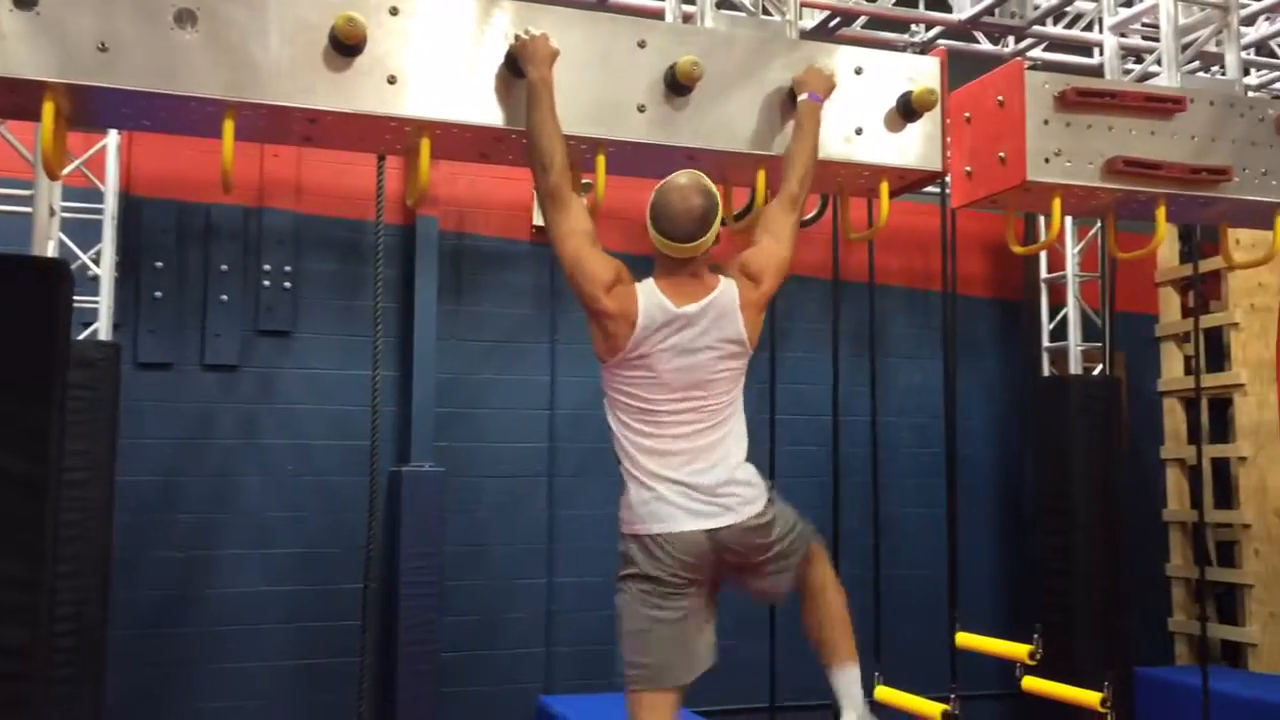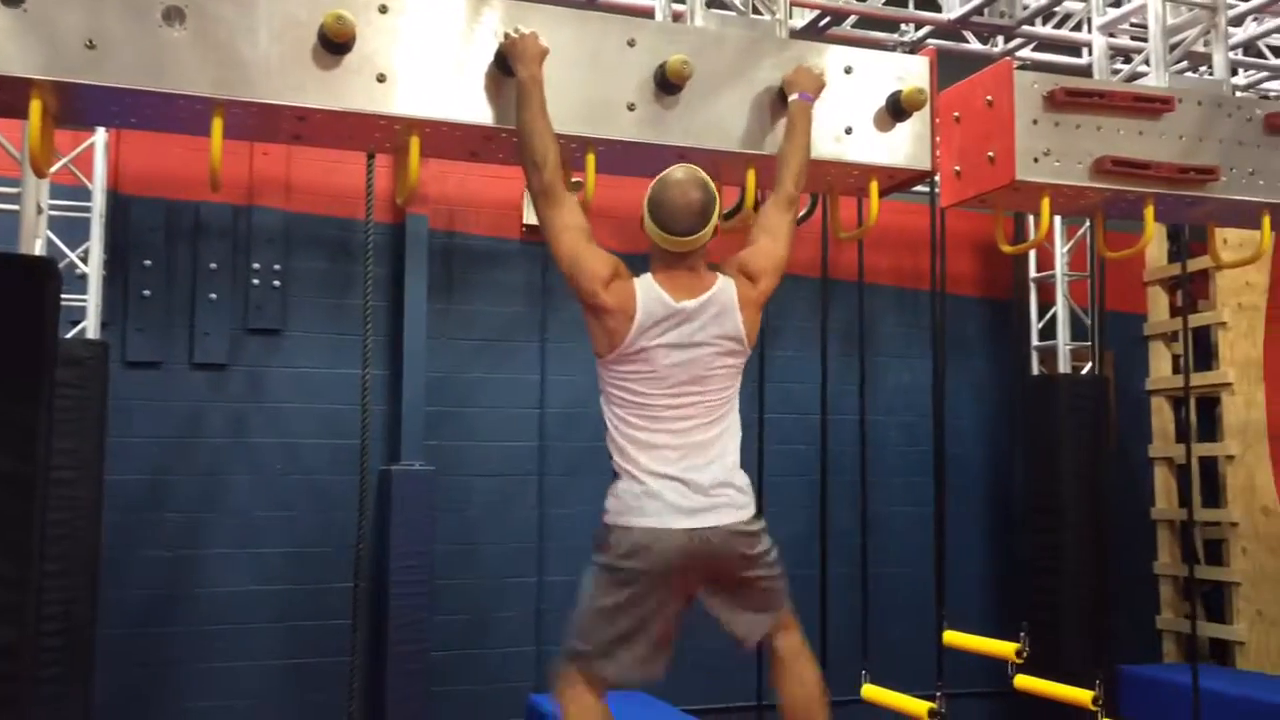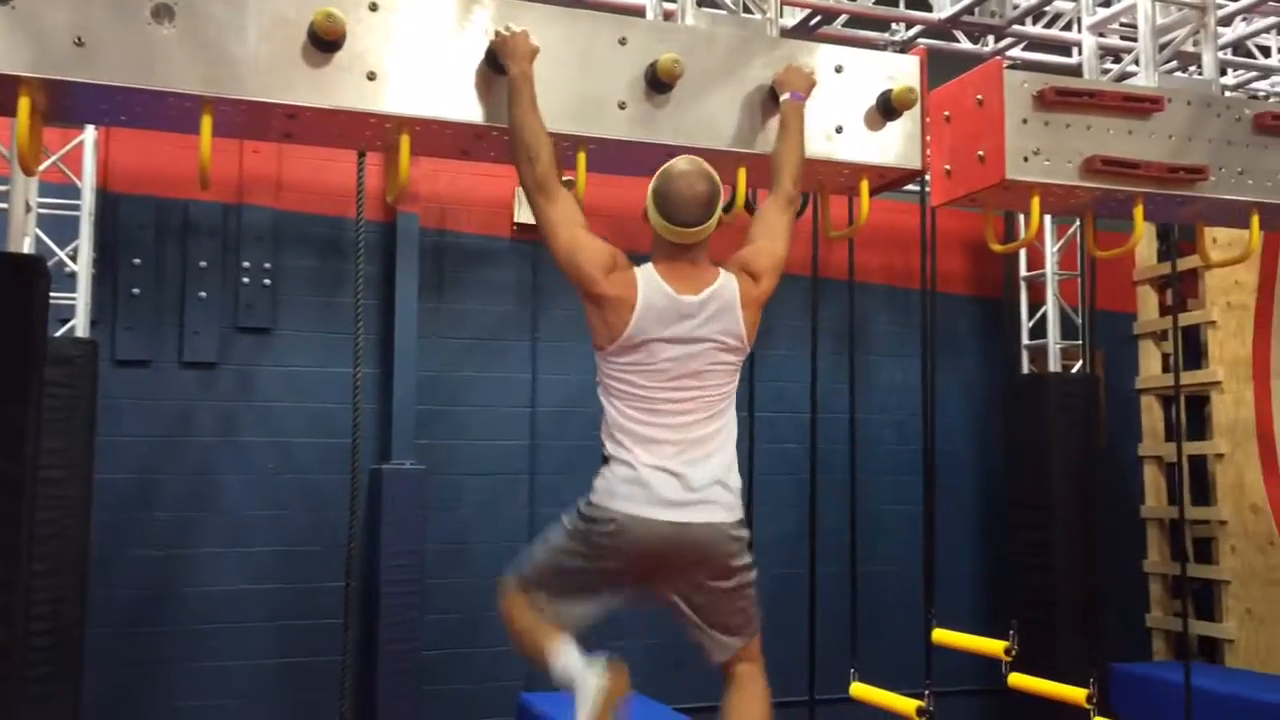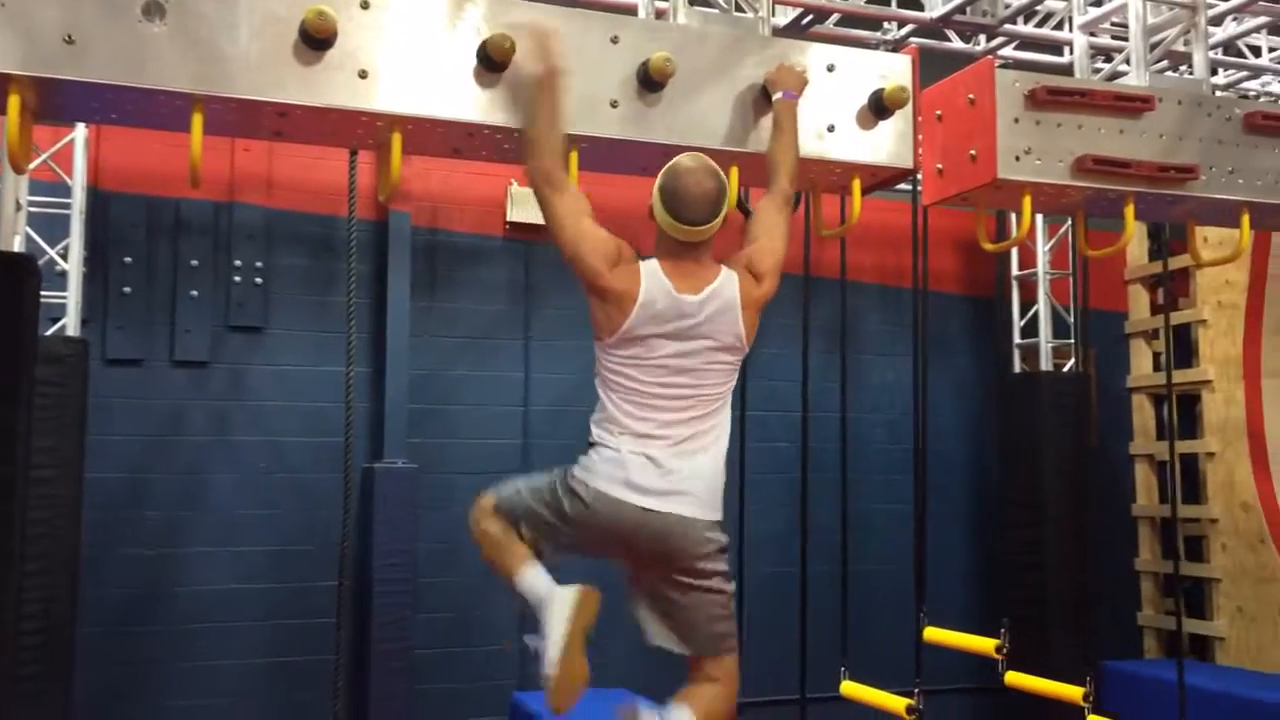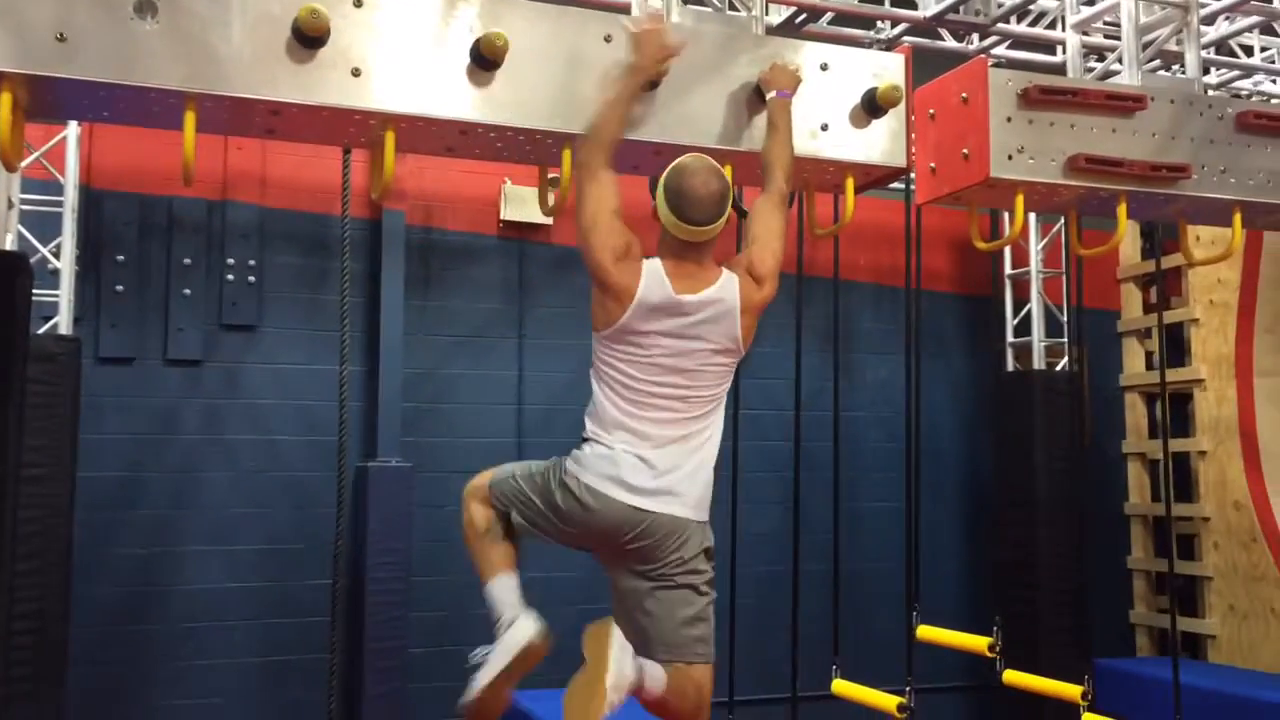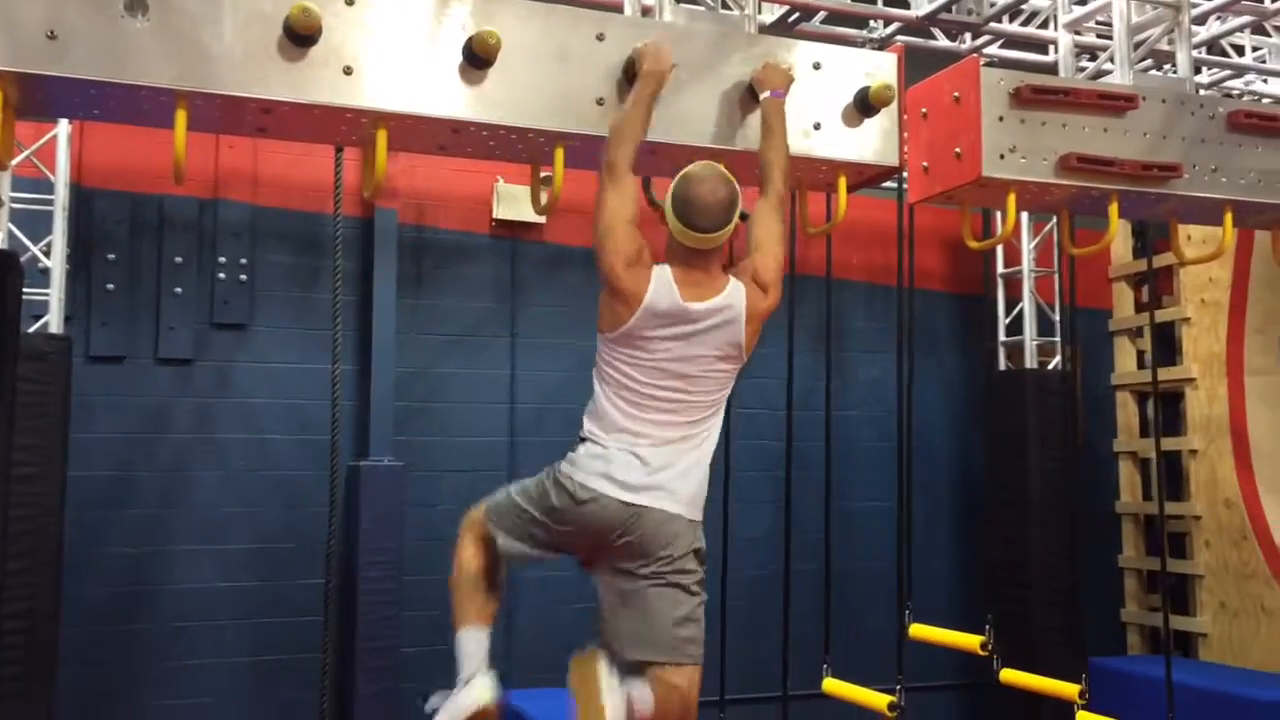
dt=0.1s
person 1, frame 1
left shoulder: (615, 305)
right shoulder: (748, 295)
left elbow: (556, 193)
right elbow: (792, 198)
left wrist: (538, 78)
right wrist: (811, 103)
left hip: (659, 535)
right hip: (744, 518)
right knee: (814, 561)
person 1, frame 2
left shoulder: (611, 299)
right shoulder: (744, 293)
left elbow: (549, 189)
right elbow: (786, 198)
left wrist: (528, 76)
right wrist: (802, 102)
left hip: (642, 532)
right hip: (730, 523)
right knee: (786, 638)
person 1, frame 3
left shoulder: (614, 289)
right shoulder: (747, 290)
left elbow: (541, 186)
right elbow: (785, 195)
left wrist: (518, 73)
right wrist: (792, 101)
left hip: (623, 517)
right hip: (714, 524)
left knee: (520, 600)
person 1, frame 4
left shoulder: (616, 280)
right shoulder: (749, 290)
left elbow: (549, 177)
right elbow: (780, 194)
left wrist: (546, 76)
right wrist: (785, 100)
left hip: (602, 498)
right hip: (691, 519)
left knee: (488, 511)
left ankle: (553, 598)
person 1, frame 5
left shoulder: (622, 278)
right shoulder: (749, 295)
left elbow: (592, 162)
right elbow: (778, 195)
left wrist: (639, 69)
right wrist: (780, 102)
left hip: (587, 489)
right hip: (674, 519)
left knee: (483, 494)
left ankle: (515, 624)
person 1, frame 6
left shoulder: (630, 281)
right shoulder: (753, 300)
left elbow: (617, 168)
right elbow: (774, 195)
left wrist: (648, 80)
right wrist: (772, 101)
left hip: (585, 492)
right hip: (667, 521)
left knee: (476, 530)
